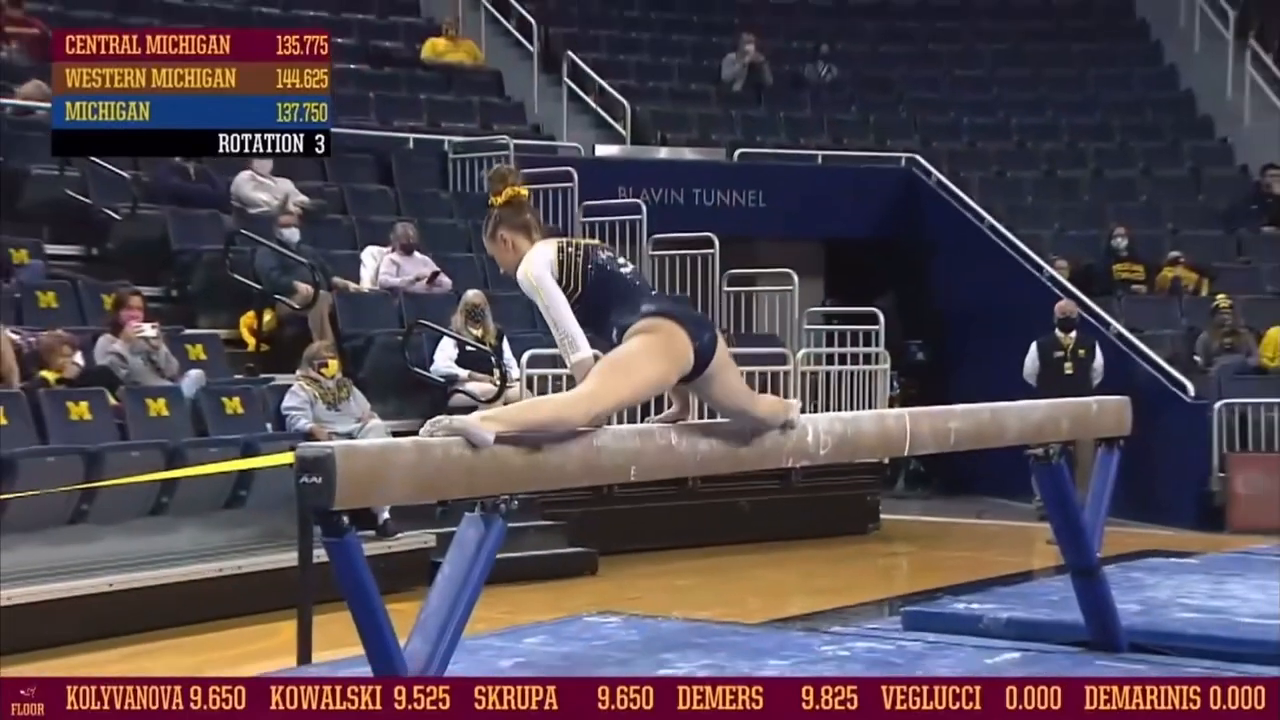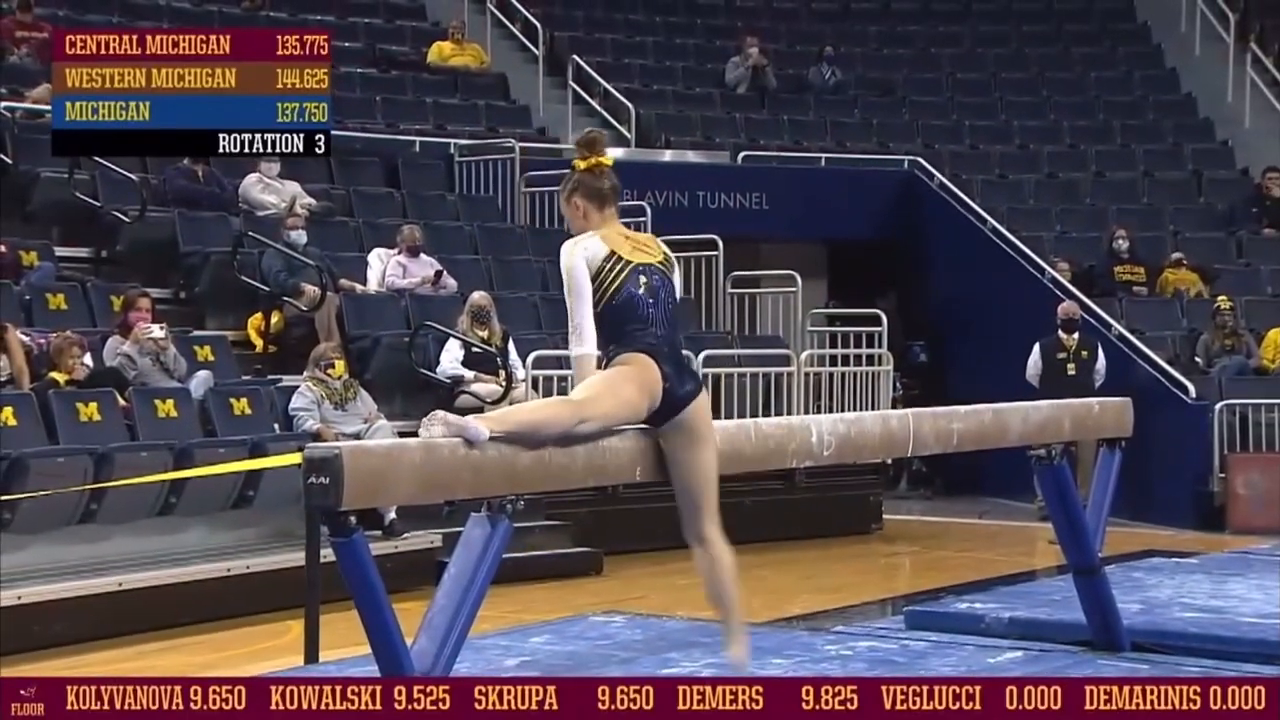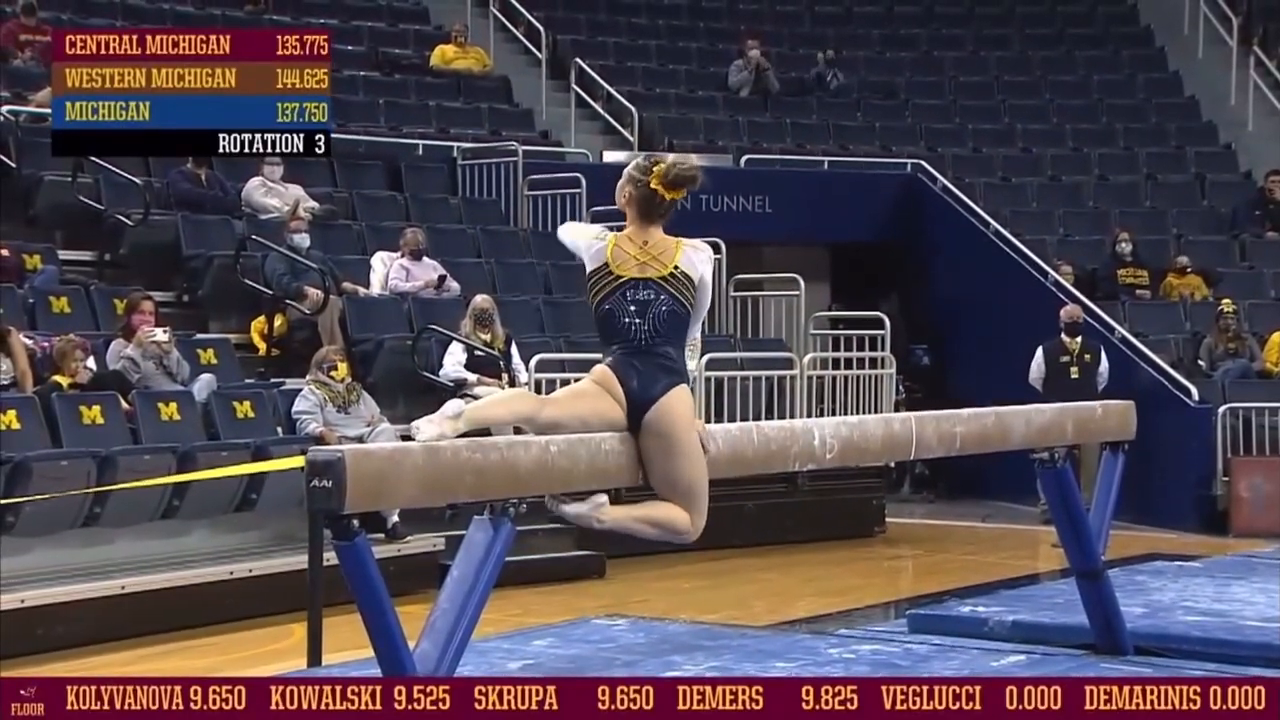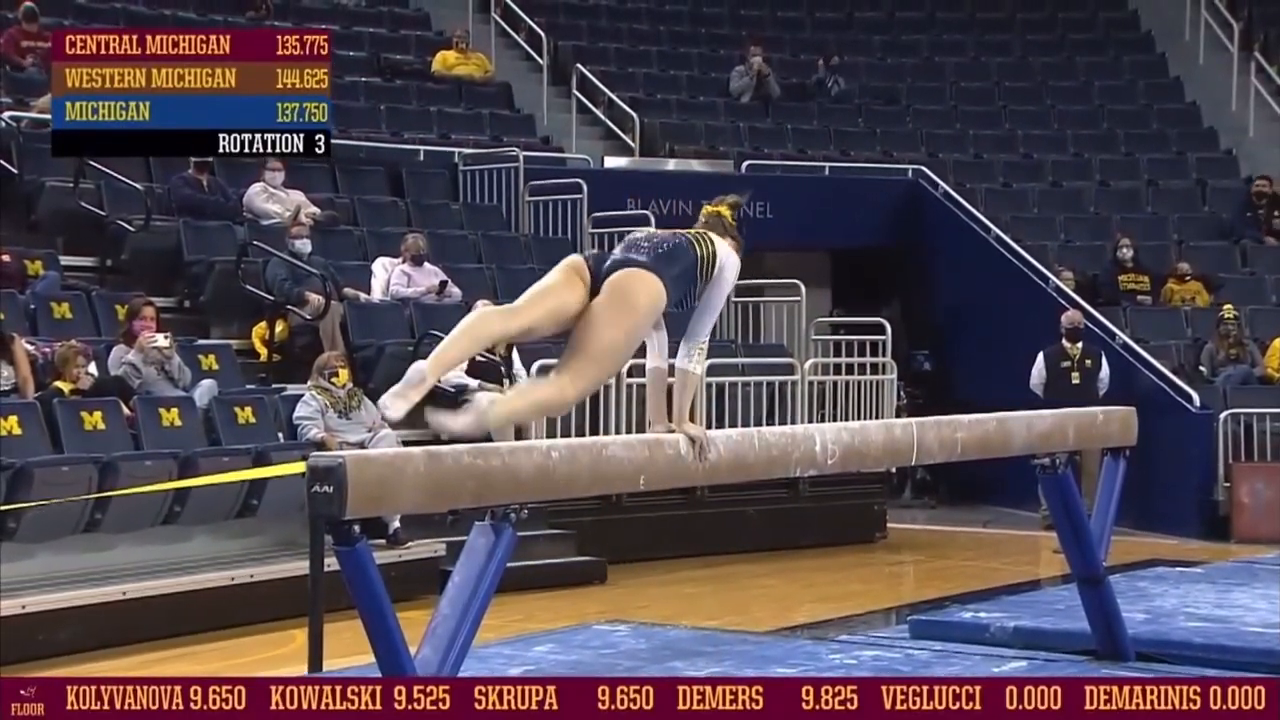
dt=1s
person 1, frame 1
left shoulder: (532, 263)
right shoulder: (586, 252)
left elbow: (572, 342)
left wrist: (596, 396)
right wrist: (680, 399)
left hip: (662, 342)
right hip: (694, 330)
left ankle: (481, 424)
person 1, frame 2
left shoulder: (578, 249)
right shoulder: (660, 250)
left elbow: (584, 339)
left wrist: (584, 396)
left hip: (638, 371)
right hip: (686, 382)
right knee: (705, 528)
left ankle: (477, 423)
right ankle: (736, 640)
person 1, frame 3
left shoulder: (595, 244)
right shoulder: (698, 257)
left elbow: (566, 230)
left hip: (617, 387)
right hip: (665, 394)
right knee: (689, 519)
left ankle: (460, 417)
right ankle: (604, 515)
person 1, frame 4
left shoulder: (654, 238)
right shoulder: (727, 256)
left elbow: (656, 340)
right elbow: (695, 345)
left wrist: (659, 419)
right wrist: (681, 419)
left hip: (587, 269)
right hip: (636, 286)
left knee: (506, 319)
right knee: (568, 385)
left ankle: (426, 376)
right ankle: (480, 417)
person 2, frame 1
left shoulder: (1090, 344)
right shoulder: (1040, 345)
left elbow: (1097, 373)
right elbow: (1029, 374)
left wrist: (1084, 389)
right wrist: (1046, 390)
left knee: (1083, 459)
right ankle: (1043, 502)
person 2, frame 2
left shoulder: (1093, 346)
right shoulder: (1043, 346)
left elbow: (1099, 374)
right elbow: (1032, 375)
left wrist: (1086, 390)
right wrist: (1049, 391)
left knee: (1085, 459)
right ankle: (1045, 502)
person 2, frame 3
left shoulder: (1095, 349)
right shoulder: (1046, 350)
left elbow: (1103, 377)
right elbow: (1035, 379)
left wrist: (1089, 394)
right wrist: (1053, 395)
left knee: (1089, 463)
left ankle: (1087, 506)
right ankle: (1048, 506)
person 2, frame 4
left shoulder: (1096, 355)
right shoulder: (1047, 355)
left elbow: (1103, 383)
right elbow: (1036, 385)
left wrist: (1088, 400)
right wrist: (1055, 401)
left knee: (1090, 469)
right ankle: (1049, 512)
person 3, frame 1
left shoulder: (347, 386)
right shoulder: (301, 390)
left elbow: (367, 411)
right elbow: (295, 419)
left wrist: (369, 417)
right wrist: (313, 429)
left hip: (359, 433)
right hip: (331, 439)
person 3, frame 2
left shoulder: (353, 387)
right shoulder: (308, 391)
left elbow: (375, 412)
right elbow: (303, 420)
left wrist: (376, 417)
right wrist: (321, 429)
left hip: (366, 434)
right hip: (337, 439)
left knee: (383, 428)
person 3, frame 3
left shoulder: (357, 391)
right shoulder: (311, 394)
left elbow: (378, 415)
right elbow: (305, 423)
left wrist: (378, 421)
right wrist: (323, 432)
left hip: (370, 438)
right hip: (340, 442)
left knee: (386, 431)
person 3, frame 4
left shoulder: (358, 396)
right shoulder: (313, 399)
left elbow: (379, 421)
right elbow: (306, 429)
left wrist: (380, 427)
right wrist: (324, 438)
left hip: (371, 443)
right hip: (342, 449)
left knee: (388, 437)
